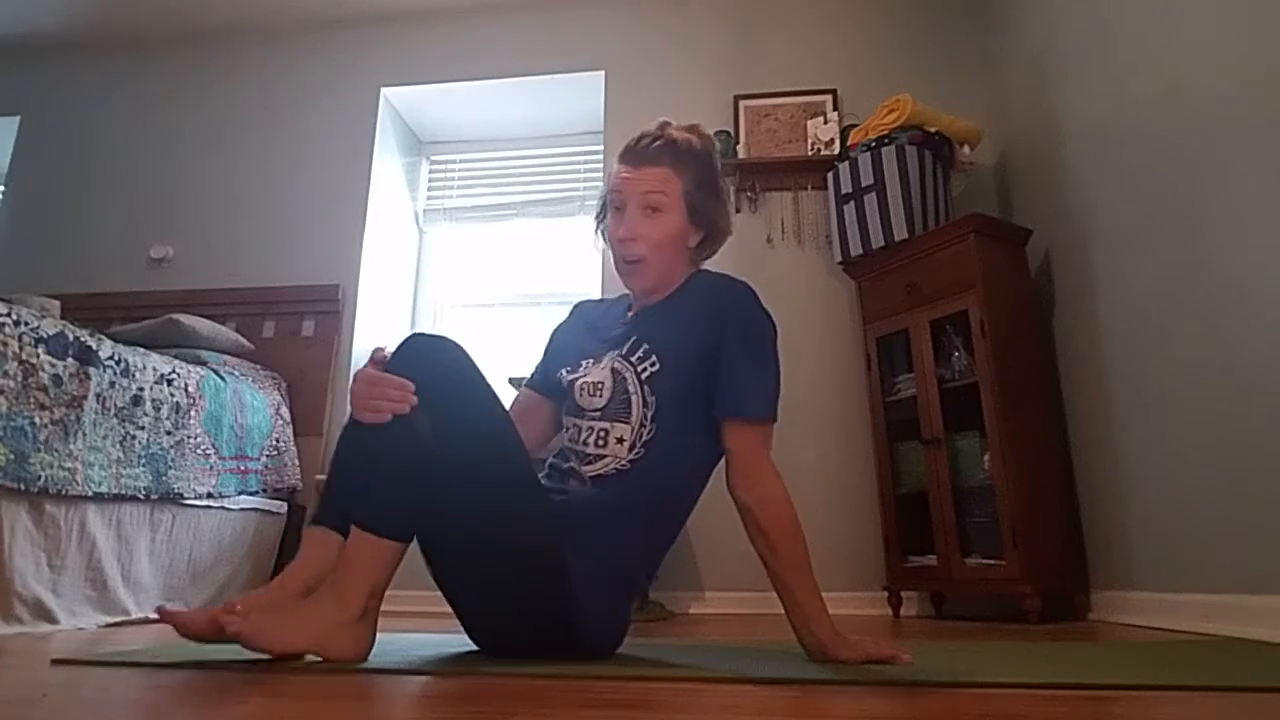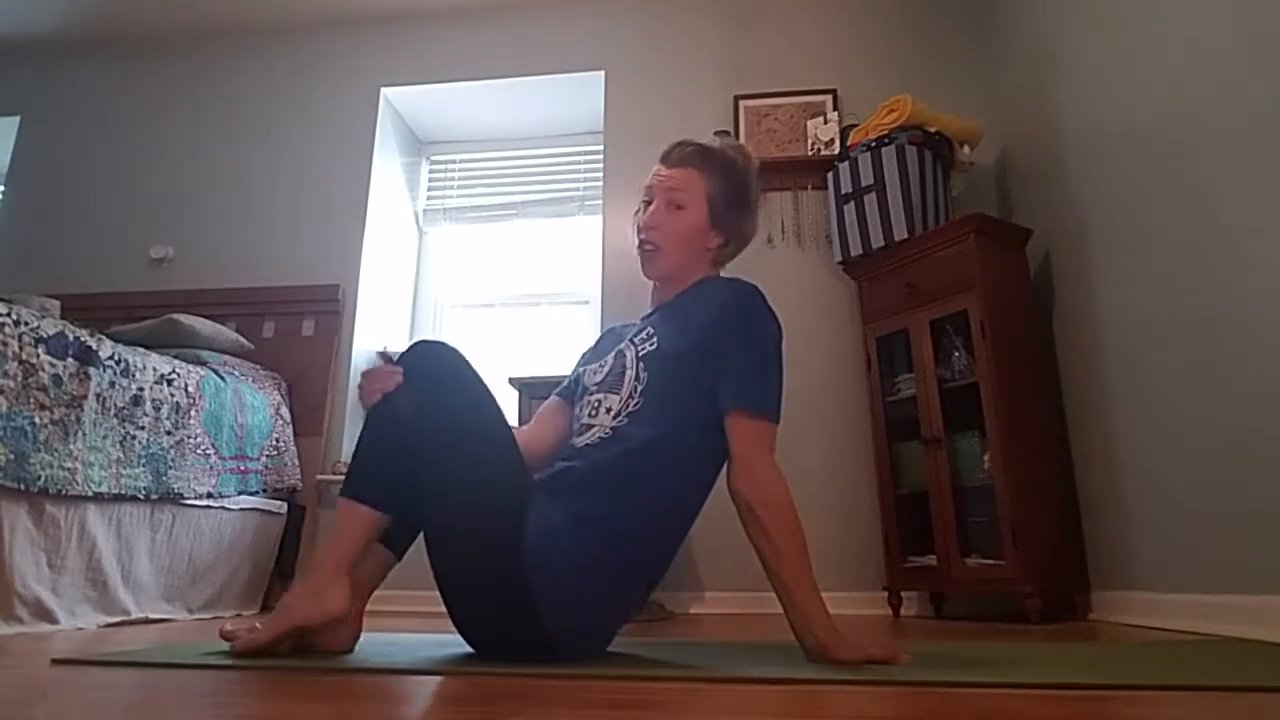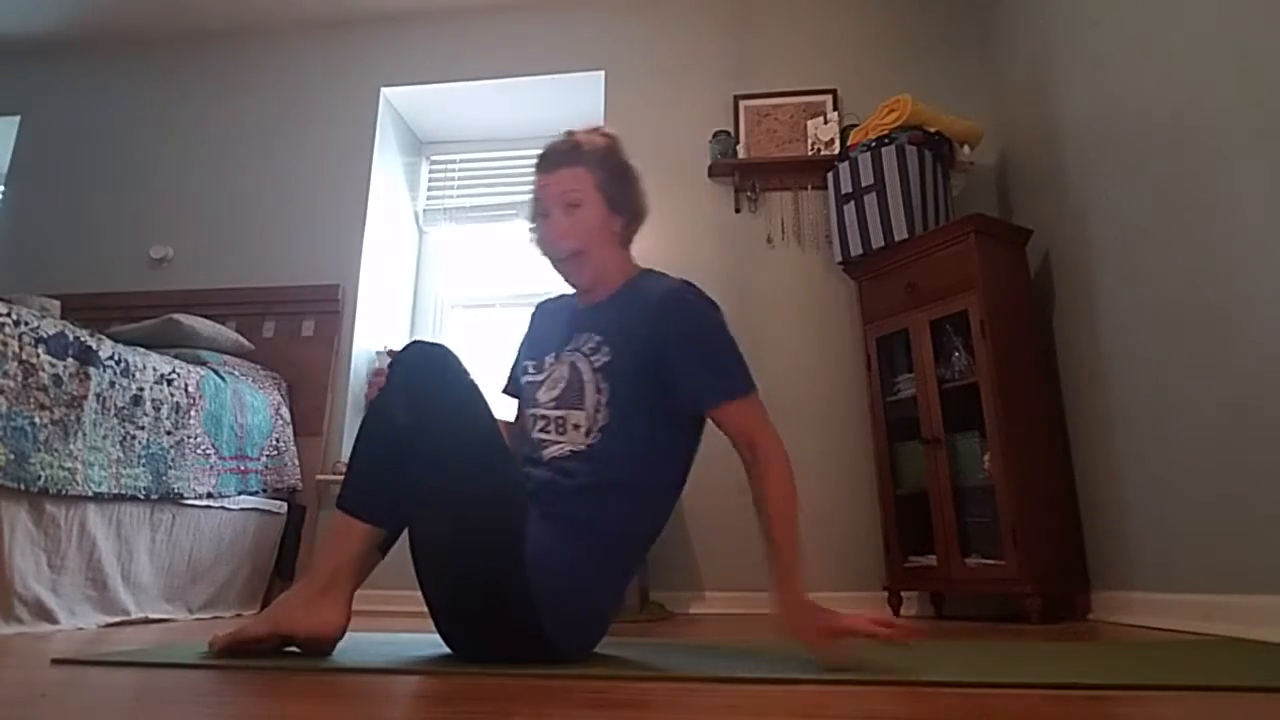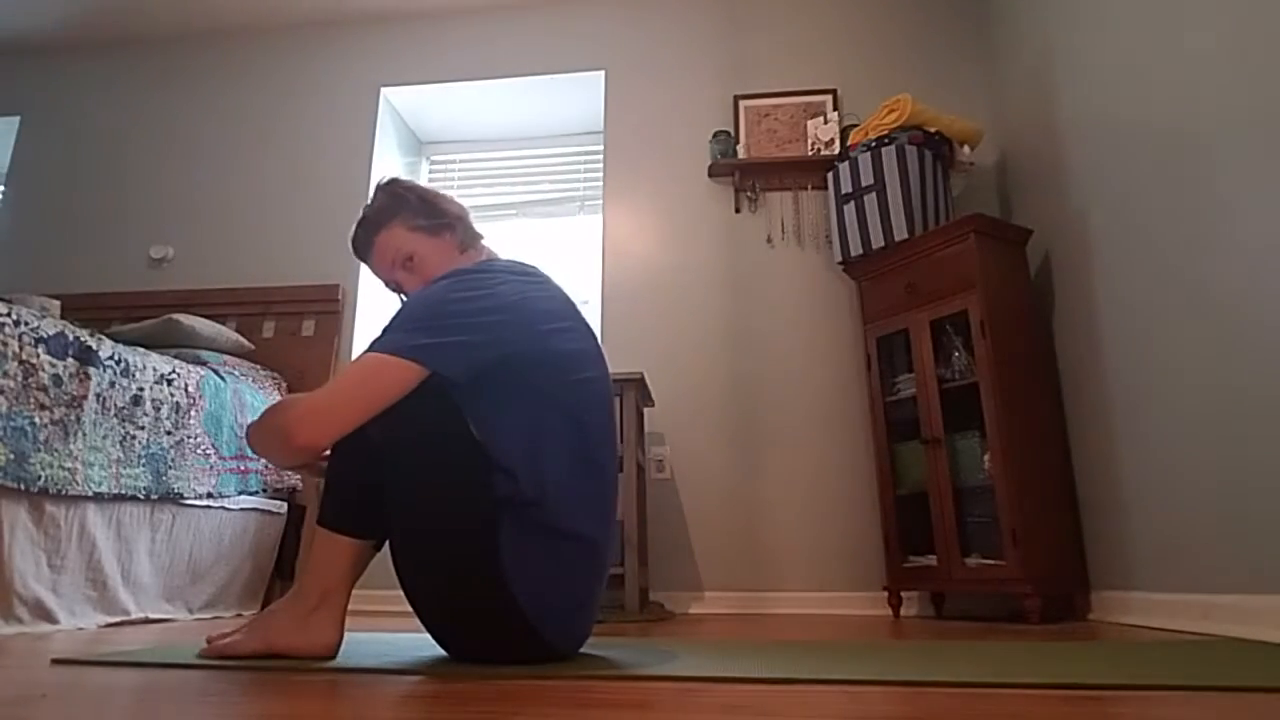
dt=1s
person 1, frame 1
left shoulder: (727, 310)
right shoulder: (583, 323)
left elbow: (752, 478)
right elbow: (508, 440)
left wrist: (820, 636)
right wrist: (389, 403)
left hip: (573, 601)
right hip: (516, 582)
left knee: (433, 362)
right knee: (401, 381)
left ankle: (344, 608)
right ankle: (296, 589)
person 1, frame 2
left shoulder: (735, 310)
right shoulder: (616, 340)
left elbow: (752, 475)
right elbow: (534, 446)
left wrist: (819, 634)
right wrist: (405, 414)
left hip: (557, 593)
right hip: (528, 588)
left knee: (431, 364)
right knee: (419, 400)
left ankle: (326, 580)
right ankle: (343, 596)
person 1, frame 3
left shoulder: (671, 307)
right shoulder: (549, 319)
left elbow: (762, 449)
left wrist: (794, 599)
right wrist: (414, 415)
left hip: (550, 595)
right hip: (512, 594)
left knee: (424, 368)
left ankle: (323, 591)
right ankle: (328, 592)
person 1, frame 4
left shoulder: (466, 296)
right shoulder: (522, 289)
left elbow: (308, 428)
left wrist: (263, 432)
left hip: (523, 601)
right hip: (552, 600)
left knee: (391, 401)
left ankle: (313, 610)
right ankle: (315, 605)
